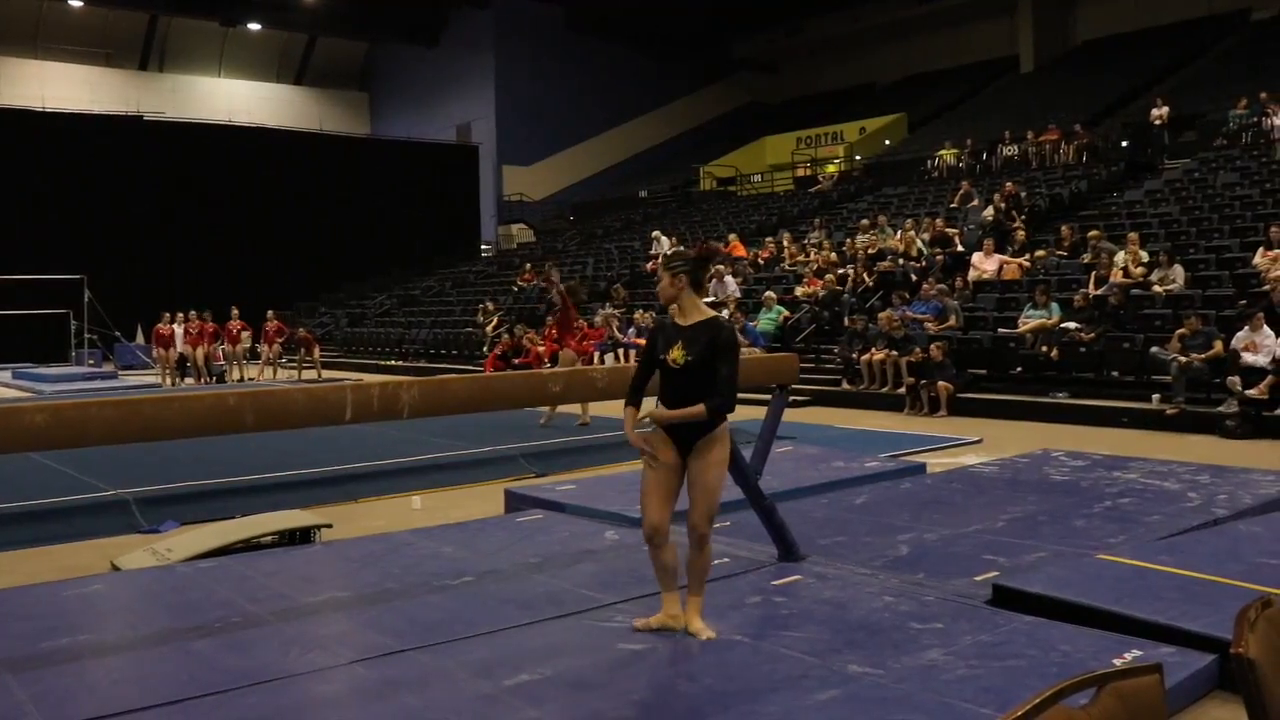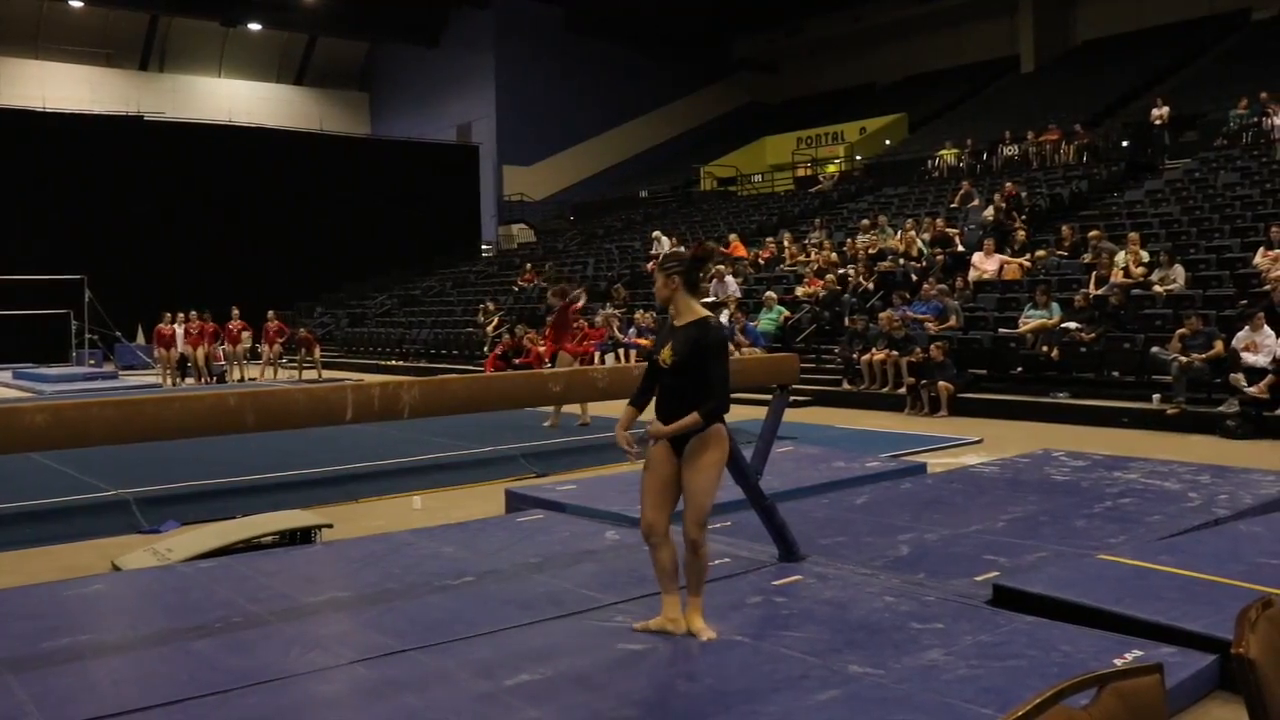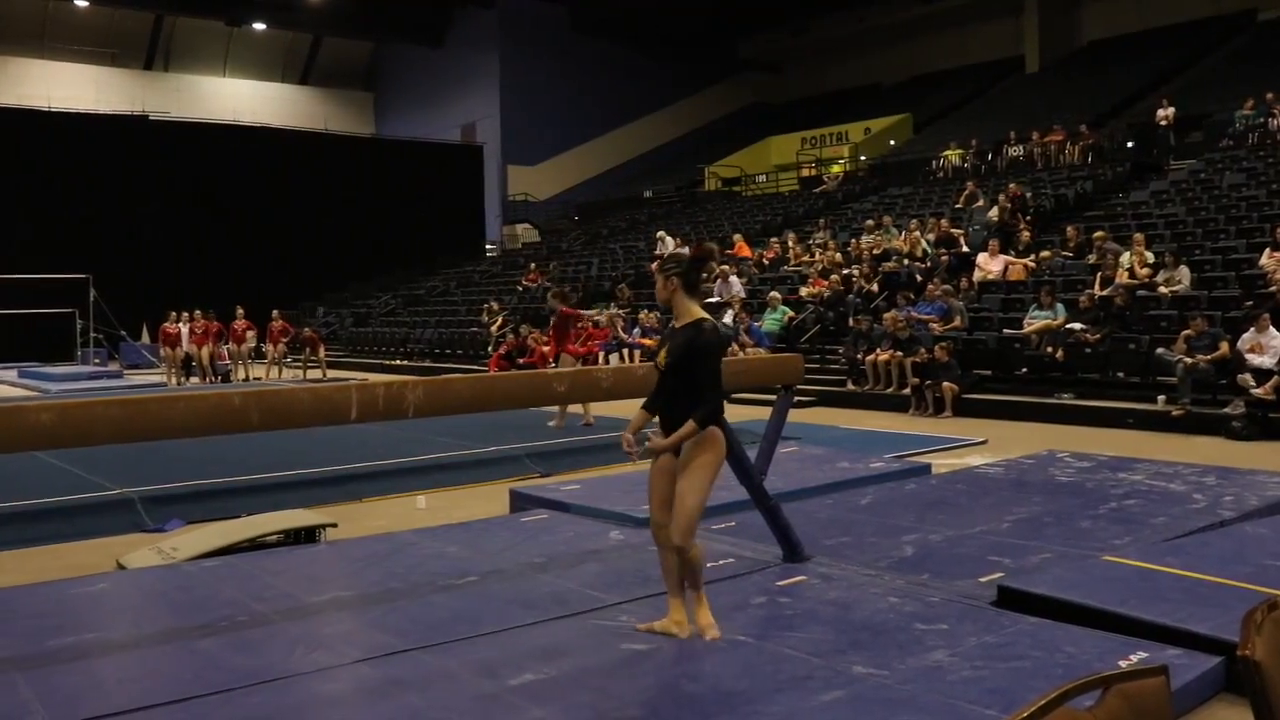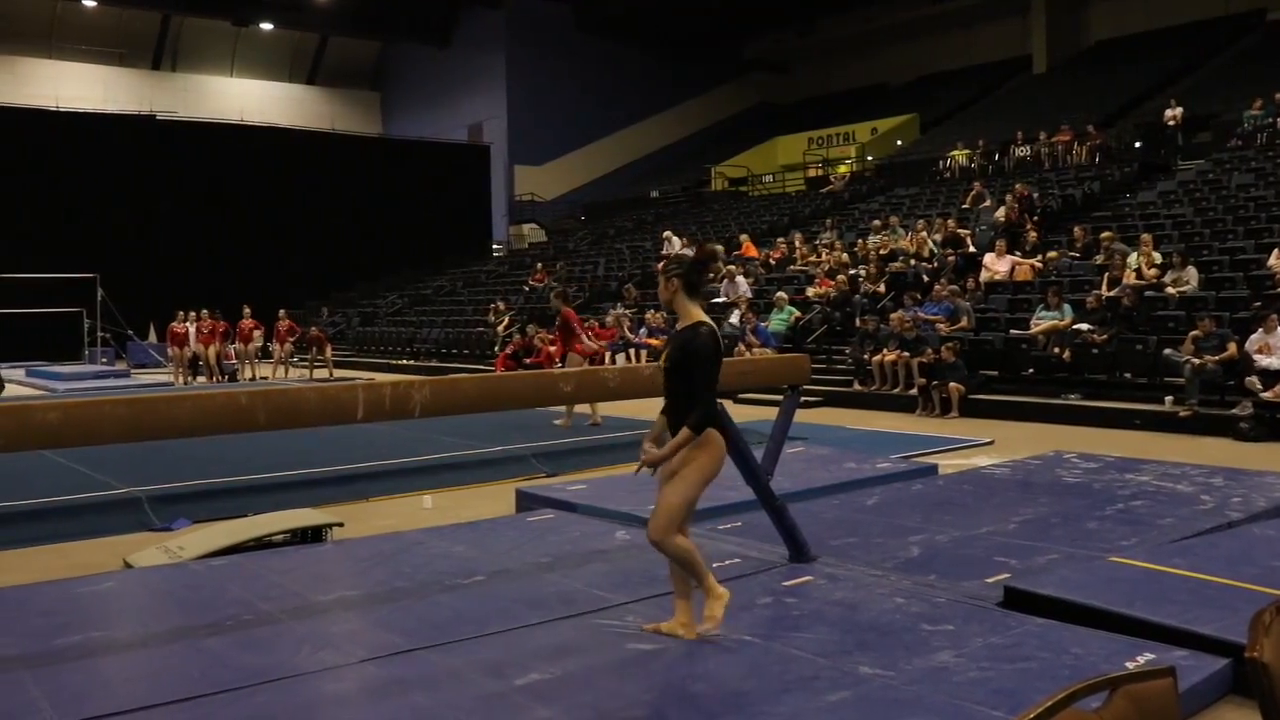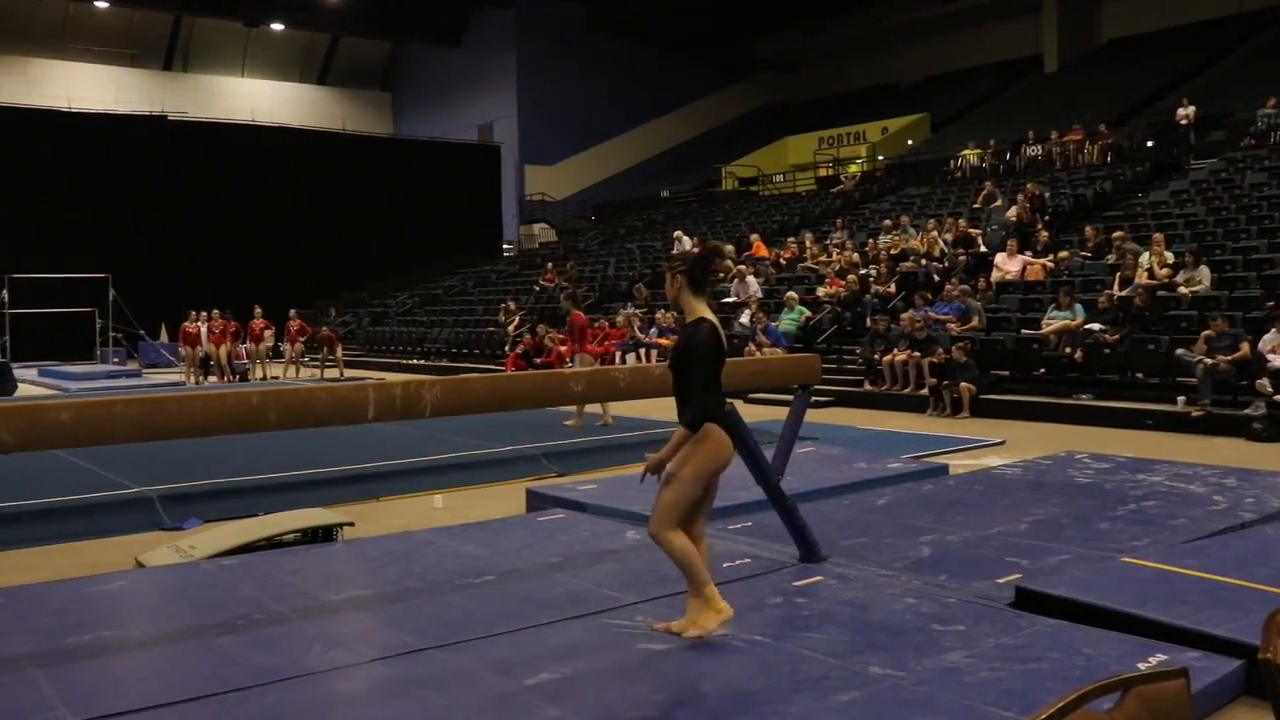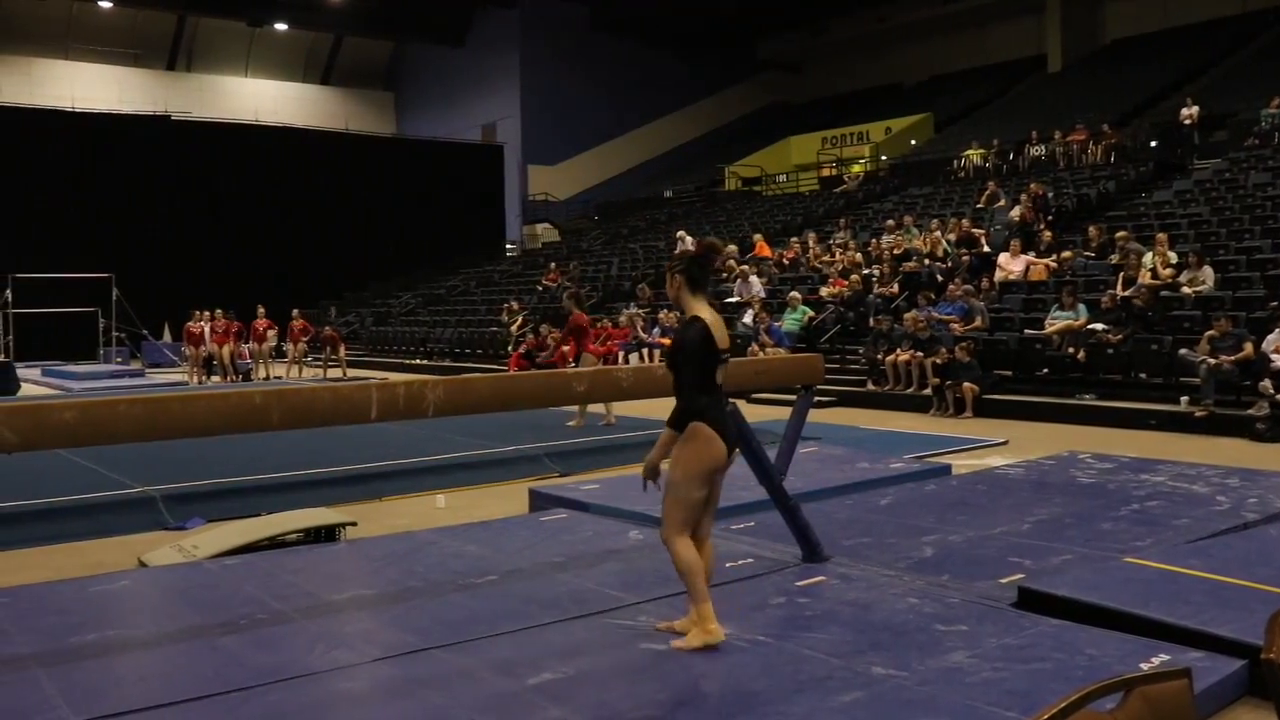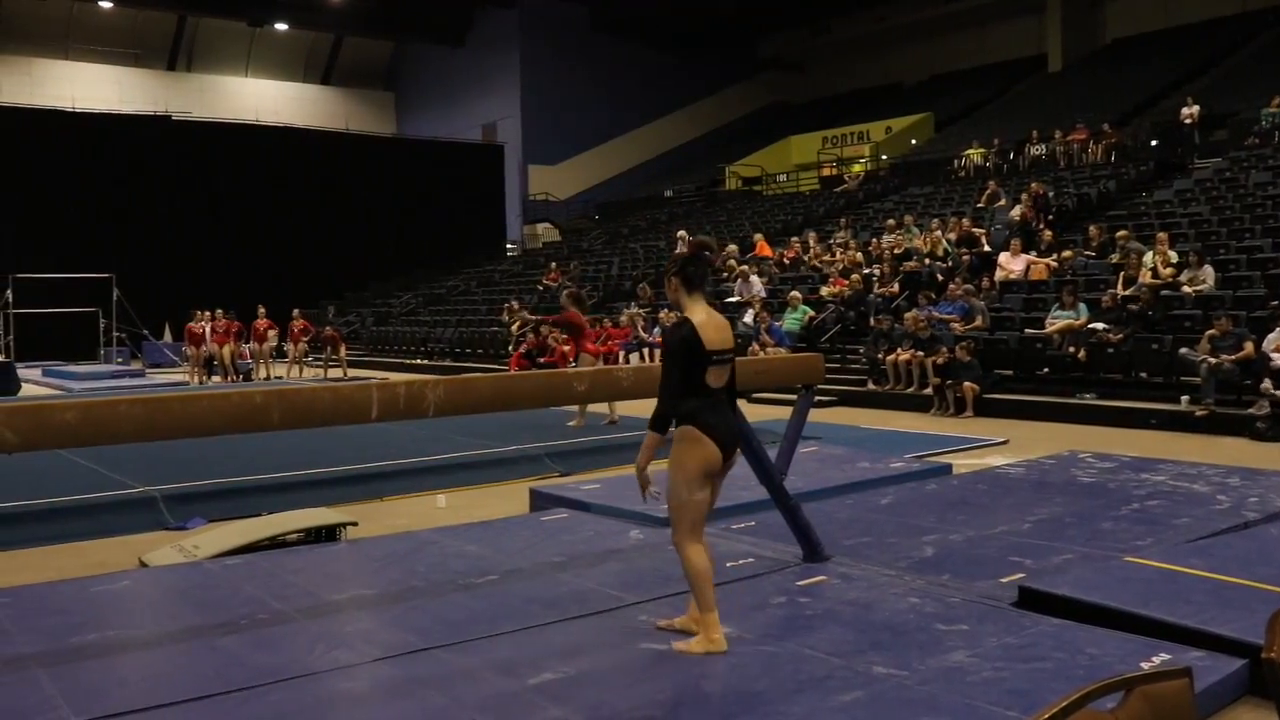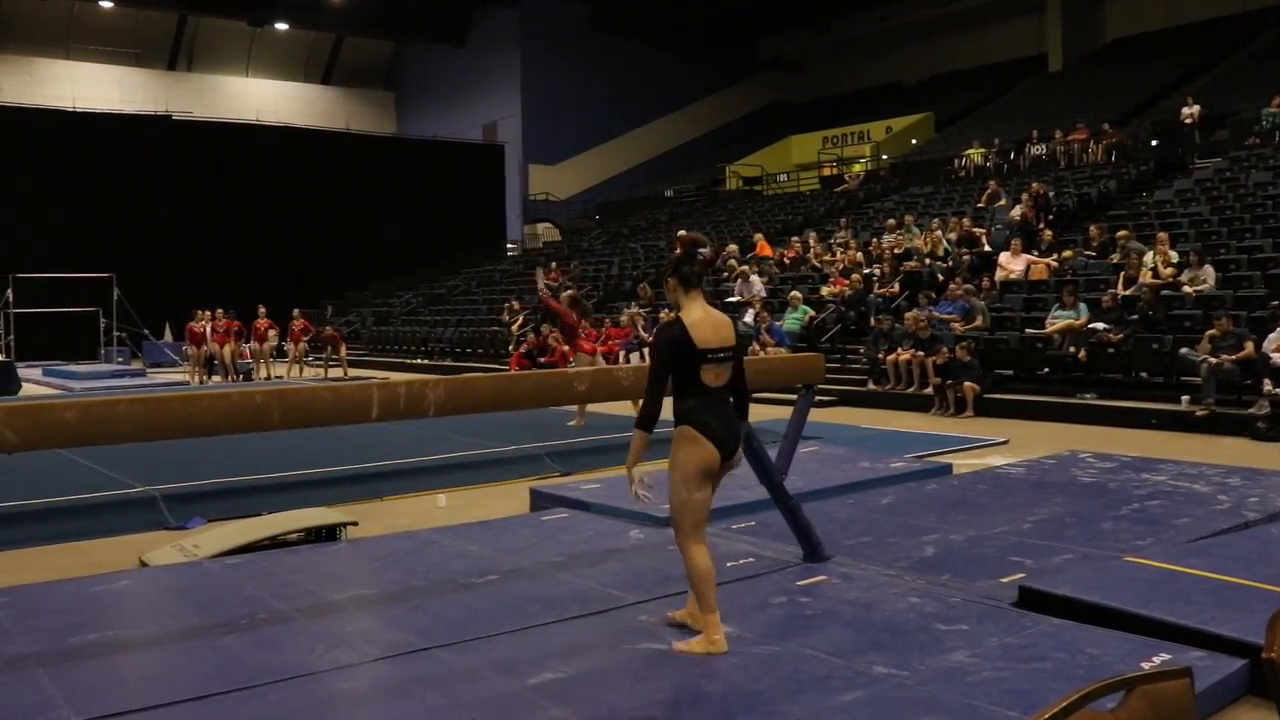
dt=0.1s
person 1, frame 1
left shoulder: (719, 330)
right shoulder: (662, 330)
left elbow: (726, 399)
right elbow: (637, 385)
left wrist: (672, 414)
right wrist: (631, 427)
left hip: (709, 439)
right hip: (665, 439)
left knee: (700, 531)
right knee: (653, 527)
left ankle: (693, 611)
right ankle: (670, 610)
person 1, frame 2
left shoulder: (709, 331)
right shoulder: (668, 329)
left elbow: (718, 401)
right elbow: (648, 383)
left wrist: (670, 431)
right wrist: (624, 423)
left hip: (705, 439)
right hip: (667, 440)
left knee: (693, 534)
right knee: (652, 527)
left ankle: (694, 612)
right ankle: (671, 613)
person 1, frame 3
left shoulder: (705, 333)
right shoulder: (674, 331)
left elbow: (712, 406)
left wrist: (670, 443)
right wrist: (633, 427)
left hip: (701, 442)
right hip: (672, 443)
left knee: (681, 536)
right knee: (661, 530)
left ankle: (700, 605)
right ankle: (676, 616)
person 1, frame 4
left shoulder: (698, 337)
right shoulder: (686, 331)
left elbow: (703, 408)
left wrist: (667, 455)
right wrist: (653, 436)
left hip: (702, 443)
right hip: (691, 441)
left knee: (662, 531)
right knee: (674, 532)
left ankle: (714, 592)
right ankle: (685, 616)
person 1, frame 5
left shoulder: (699, 333)
right shoulder: (699, 328)
left elbow: (700, 405)
left wrist: (664, 455)
right wrist: (671, 450)
left hip: (707, 439)
right hip: (701, 438)
left knee: (661, 527)
right knee: (691, 529)
left ankle: (714, 603)
right ankle: (695, 614)
person 1, frame 6
left shoulder: (690, 331)
right shoulder: (714, 324)
left elbow: (686, 403)
left wrist: (655, 457)
left hip: (702, 436)
right hip: (722, 433)
left knee: (674, 533)
right knee: (698, 531)
left ankle: (708, 626)
right ankle: (696, 616)
person 1, frame 7
left shoulder: (679, 332)
right shoulder: (722, 324)
left elbow: (668, 403)
left wrist: (642, 462)
left hip: (698, 438)
right hip: (726, 433)
left knee: (686, 538)
right knee: (694, 531)
left ankle: (712, 632)
right ankle: (697, 615)
person 1, frame 8
left shoulder: (672, 332)
right shoulder: (729, 325)
left elbow: (653, 401)
left wrist: (634, 462)
right wrist: (736, 440)
left hip: (696, 437)
right hip: (728, 432)
left knee: (691, 537)
right knee: (690, 524)
left ankle: (712, 634)
right ankle: (696, 609)
